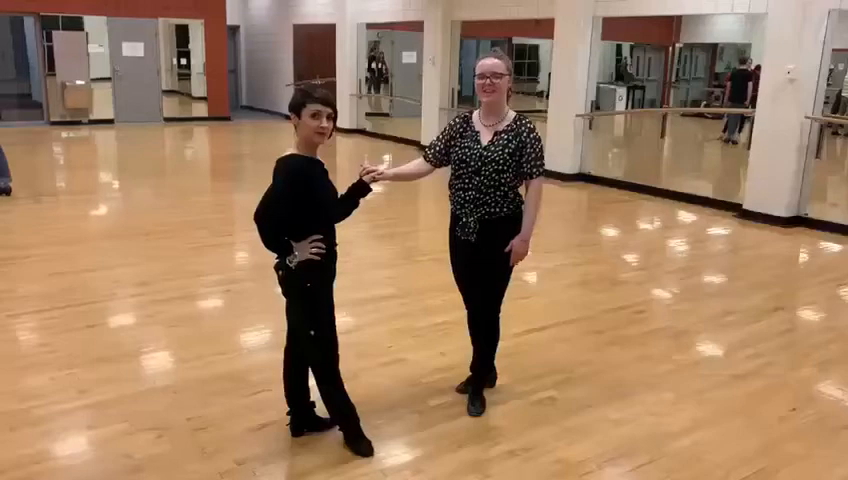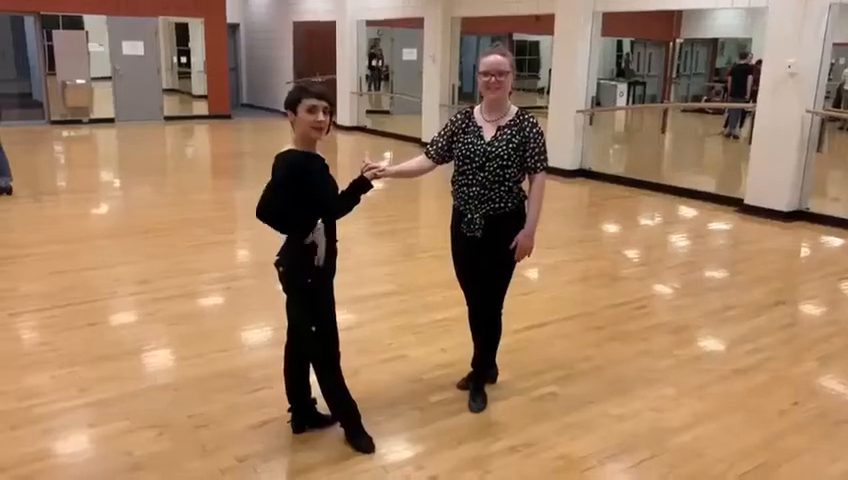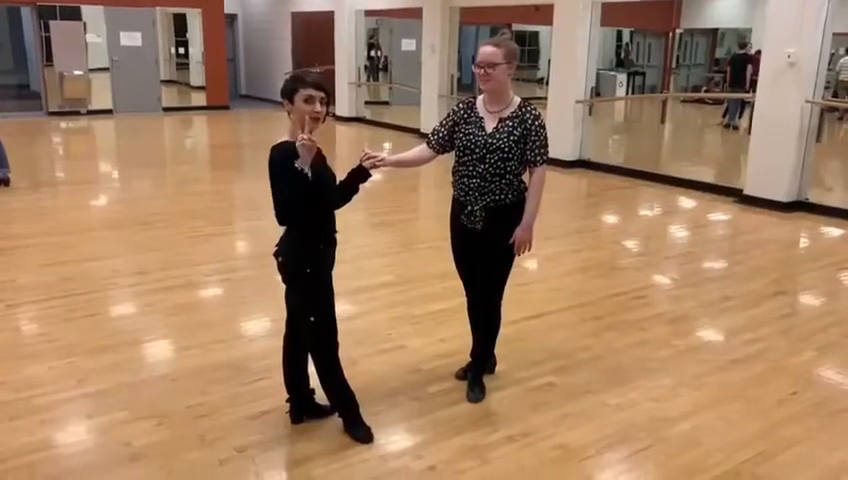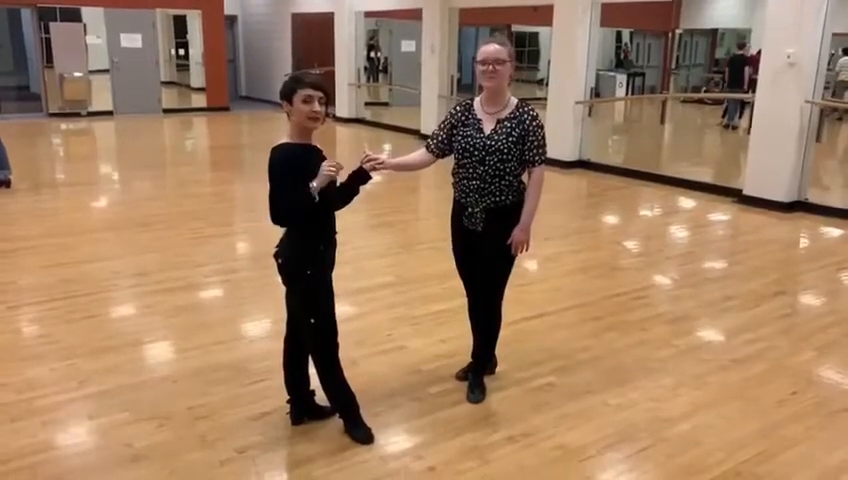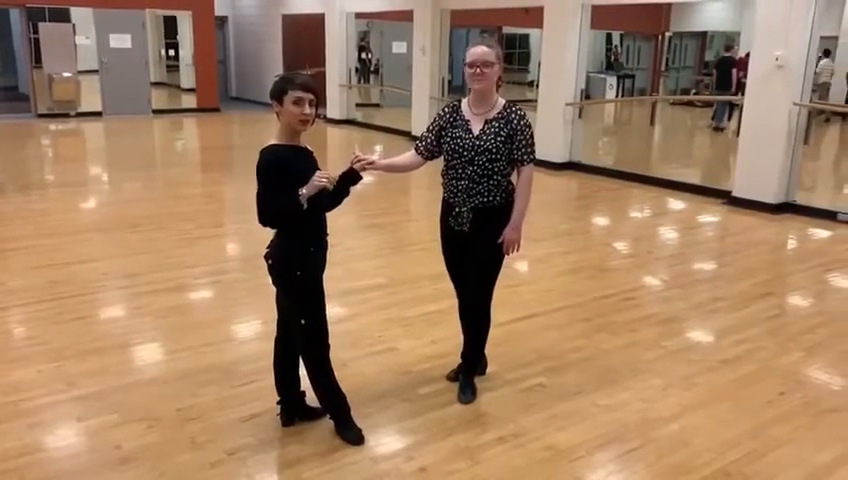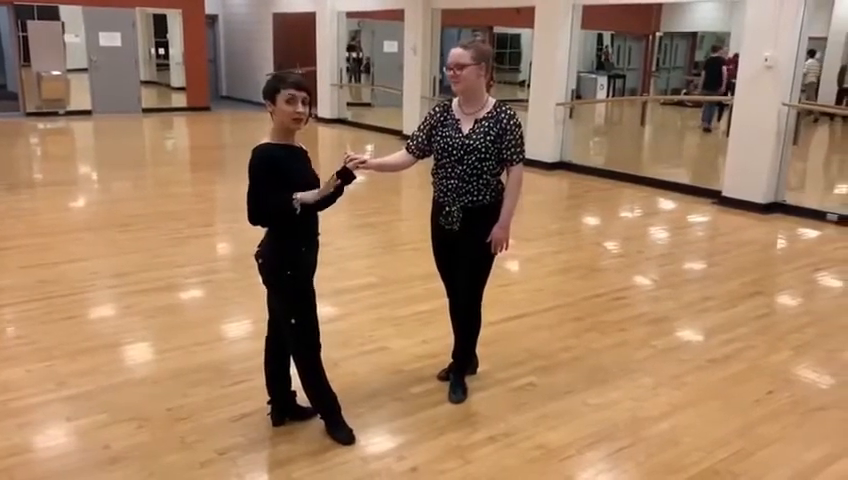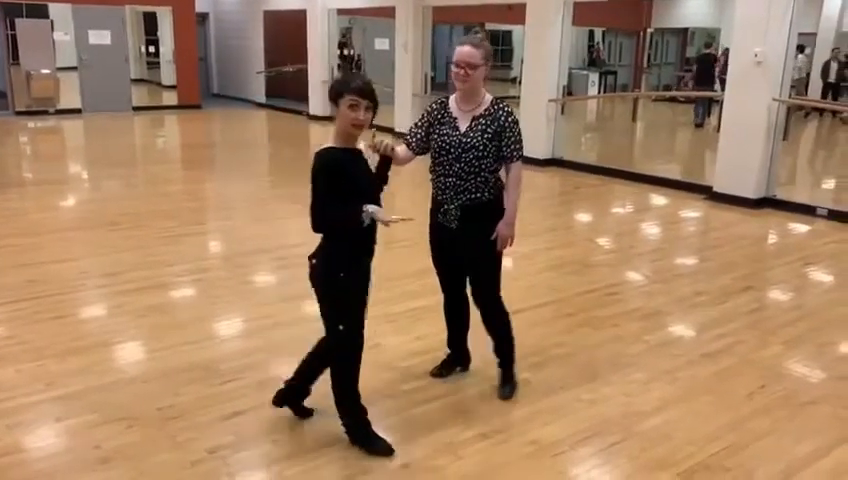
dt=0.7s
person 1, frame 1
left shoulder: (314, 166)
right shoulder: (292, 169)
left elbow: (331, 213)
right elbow: (264, 217)
left wrist: (361, 186)
right wrist: (289, 252)
left hip: (316, 270)
right hip: (303, 273)
left knee: (301, 344)
right knee: (322, 349)
left ankle: (301, 416)
right ankle: (348, 424)
person 1, frame 2
left shoulder: (314, 162)
right shoulder: (290, 163)
left elbow: (331, 210)
right elbow: (266, 211)
left wrist: (362, 183)
right wrist: (309, 231)
left hip: (315, 265)
right hip: (303, 266)
left knee: (302, 340)
right knee: (323, 345)
left ankle: (303, 413)
right ankle: (350, 421)
person 1, frame 3
left shoulder: (314, 152)
right shoulder: (283, 155)
left elbow: (331, 200)
right elbow: (285, 213)
left wrist: (361, 172)
right wrist: (303, 165)
left hip: (317, 252)
right hip: (301, 256)
left knee: (300, 331)
right knee: (322, 336)
left ankle: (301, 403)
right ankle: (349, 411)
person 1, frame 4
left shoulder: (314, 152)
right shoulder: (284, 156)
left elbow: (332, 202)
right elbow: (280, 215)
left wrist: (361, 174)
right wrist: (316, 184)
left hip: (316, 254)
right hip: (301, 257)
left knee: (300, 332)
right knee: (322, 337)
left ankle: (301, 405)
right ankle: (349, 412)
person 1, frame 5
left shoulder: (304, 154)
right shoulder: (272, 158)
left elbow: (322, 204)
right elbow: (267, 216)
left wrist: (351, 175)
right wrist: (304, 192)
left hip: (308, 255)
right hip: (292, 259)
left knee: (291, 333)
right knee: (313, 338)
left ankle: (292, 406)
right ankle: (339, 413)
person 1, frame 6
left shoulder: (298, 152)
right shoulder: (265, 156)
left elbow: (315, 203)
right elbow: (257, 214)
left wrist: (344, 176)
right wrist: (298, 199)
left hip: (299, 255)
right hip: (283, 259)
left knee: (282, 333)
right knee: (304, 337)
left ankle: (282, 405)
right ankle: (330, 413)
person 1, frame 7
left shoulder: (356, 155)
right shoulder: (328, 160)
right elbow: (321, 220)
left wrist: (385, 162)
right wrist: (366, 214)
left hip: (356, 263)
right hip: (337, 266)
left knee: (340, 338)
right knee: (347, 345)
left ankle: (291, 392)
right ankle: (357, 428)
person 2, frame 1
left shoulder: (523, 131)
right shoulder: (460, 125)
left elbow: (534, 183)
right elbow: (427, 163)
left wrist: (525, 234)
right wrist: (388, 173)
left hip: (500, 231)
right hip: (462, 229)
left knee: (487, 307)
right knee: (472, 305)
left ankle: (478, 381)
right ankle: (485, 370)
person 2, frame 2
left shoulder: (526, 126)
right shoulder: (461, 121)
left elbow: (537, 179)
right elbow: (429, 159)
left wrist: (529, 228)
right wrist: (389, 171)
left hip: (503, 227)
right hip: (464, 224)
left knee: (489, 302)
right knee: (474, 301)
left ankle: (479, 377)
right ankle: (487, 366)
person 2, frame 3
left shoulder: (528, 117)
right shoulder: (463, 111)
left elbow: (537, 172)
right elbow: (430, 149)
left wrist: (528, 223)
right wrist: (389, 159)
left hip: (503, 219)
right hip: (464, 215)
left knee: (488, 294)
right knee: (472, 292)
left ankle: (477, 367)
right ankle: (485, 357)
person 2, frame 4
left shoulder: (526, 118)
right shoulder: (461, 113)
left elbow: (536, 172)
right elbow: (429, 153)
left wrist: (525, 224)
right wrist: (390, 163)
left hip: (502, 220)
right hip: (465, 216)
left knee: (489, 295)
right knee: (473, 293)
left ankle: (478, 368)
right ankle: (486, 357)
person 2, frame 5
left shoulder: (513, 118)
right shoulder: (449, 114)
left elbow: (525, 172)
right elbow: (419, 155)
left wrist: (515, 224)
right wrist: (380, 163)
left hip: (491, 220)
right hip: (453, 217)
left knee: (478, 296)
right knee: (463, 294)
left ankle: (468, 369)
right ankle: (476, 358)
person 2, frame 6
left shoulder: (503, 118)
right shoulder: (440, 114)
left elbow: (515, 172)
right elbow: (409, 155)
left wrist: (504, 223)
right wrist: (369, 163)
left hip: (481, 220)
right hip: (444, 217)
left knee: (468, 296)
right knee: (454, 294)
left ankle: (460, 368)
right ankle: (467, 357)
person 2, frame 7
left shoulder: (500, 114)
right shoulder: (437, 111)
left elbow: (514, 168)
right elbow: (407, 152)
left wrist: (509, 219)
right wrist: (389, 151)
left hip: (482, 216)
right hip: (443, 214)
left knee: (486, 294)
right knee: (451, 291)
left ankle: (506, 366)
right ankle: (457, 353)
